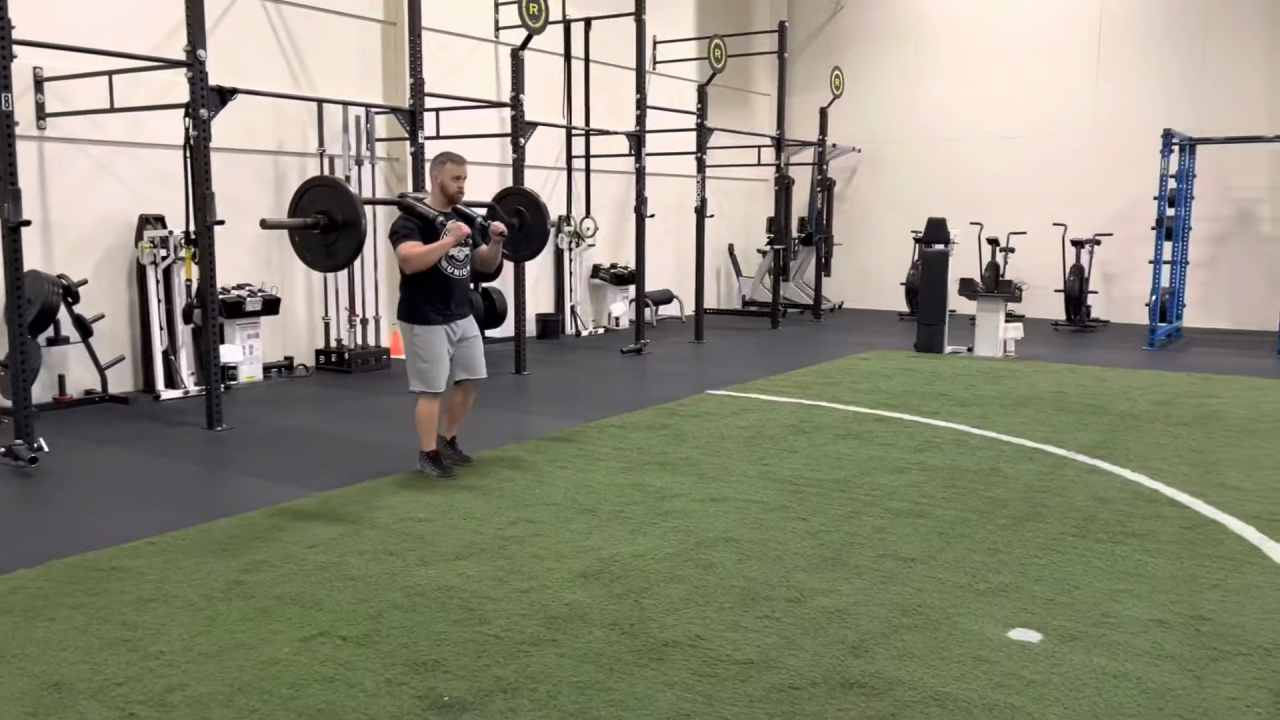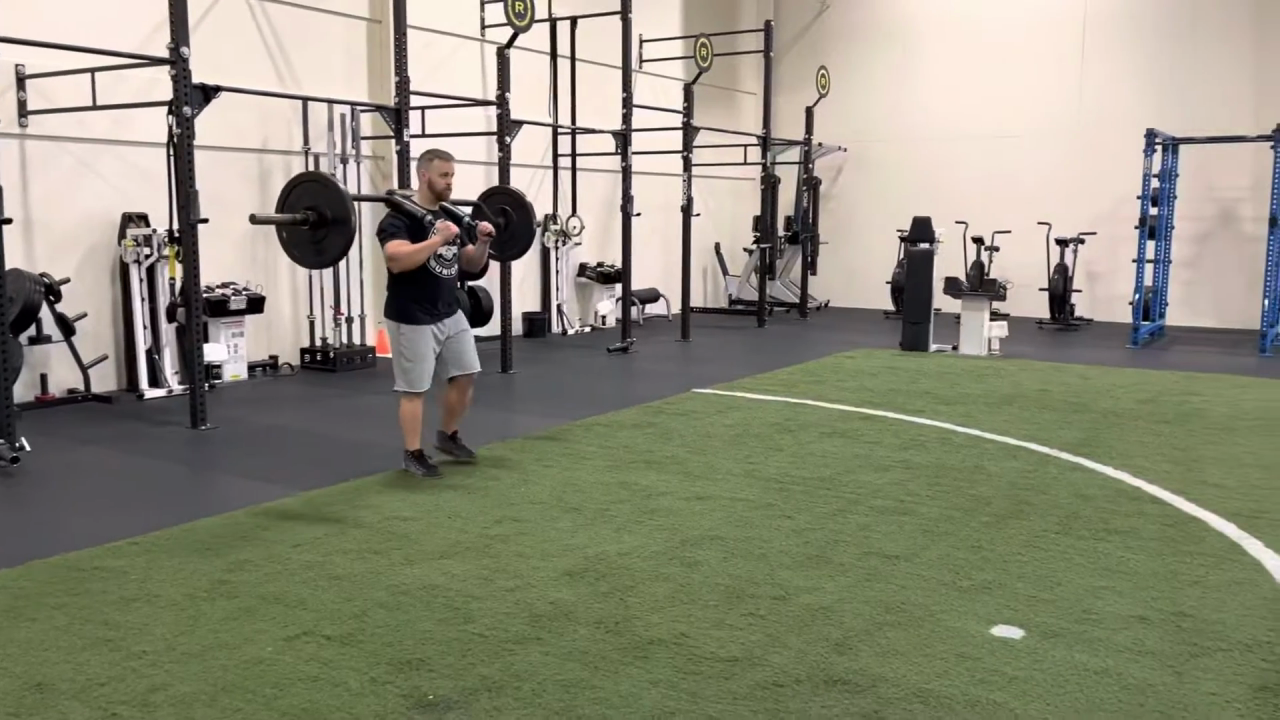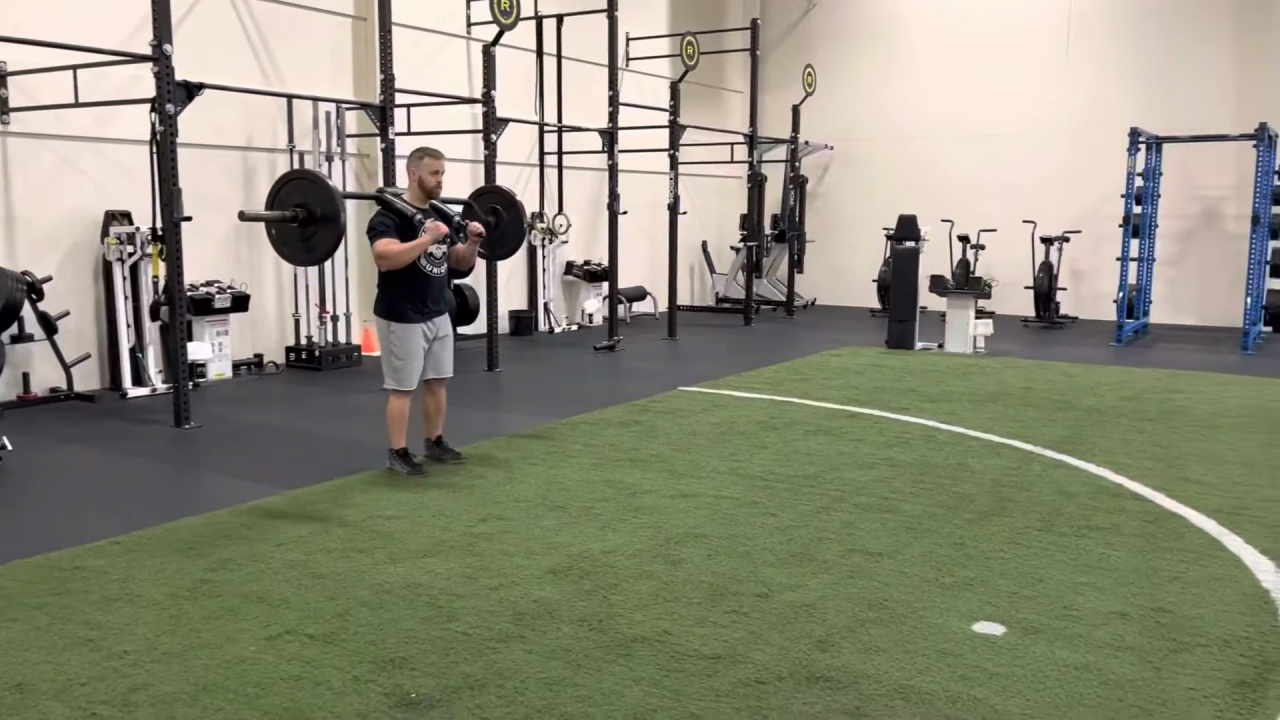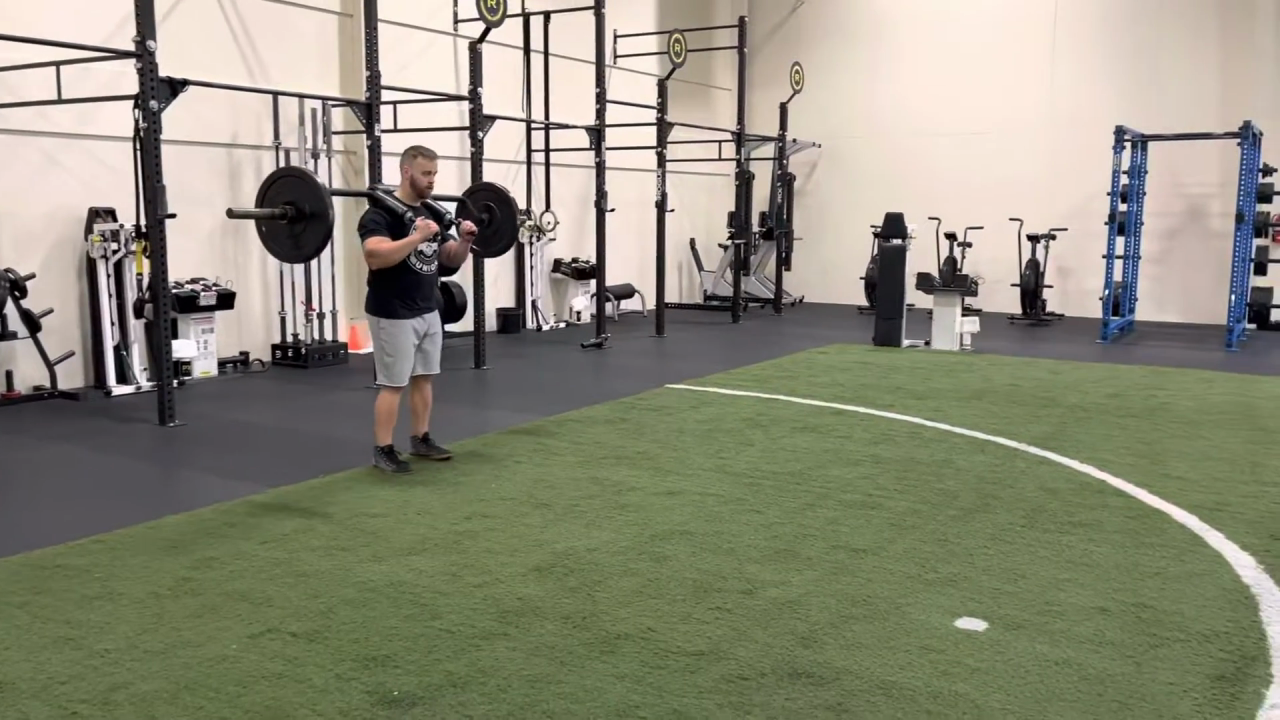
dt=0.2s
person 1, frame 1
left shoulder: (462, 219)
right shoulder: (412, 220)
left elbow: (486, 264)
right elbow: (410, 261)
left wrist: (496, 242)
right wrist: (450, 239)
left hip: (462, 316)
right hip: (425, 321)
left knee: (469, 382)
right knee: (432, 389)
left ankle: (447, 440)
right ankle: (428, 455)
person 1, frame 2
left shoulder: (450, 218)
right shoulder: (400, 218)
left elbow: (473, 264)
right elbow: (397, 260)
left wrist: (483, 242)
right wrist: (439, 238)
left hip: (450, 314)
right hip: (413, 319)
left knee: (465, 376)
right knee: (414, 389)
left ankle: (448, 436)
right ankle: (413, 454)
person 1, frame 3
left shoulder: (439, 216)
right shoulder: (390, 217)
left elbow: (461, 263)
right elbow: (386, 259)
left wrist: (473, 242)
right wrist: (428, 238)
left hip: (438, 314)
right hip: (402, 318)
left knee: (437, 383)
right knee: (402, 387)
left ankle: (435, 442)
right ankle: (397, 453)
person 1, frame 4
left shoulder: (430, 213)
right shoulder: (381, 214)
left elbow: (452, 259)
right elbow: (376, 257)
left wrist: (465, 240)
right wrist: (418, 236)
left hip: (428, 311)
right hip: (393, 314)
left knee: (423, 378)
right knee: (393, 383)
left ankle: (421, 439)
right ankle: (383, 450)
